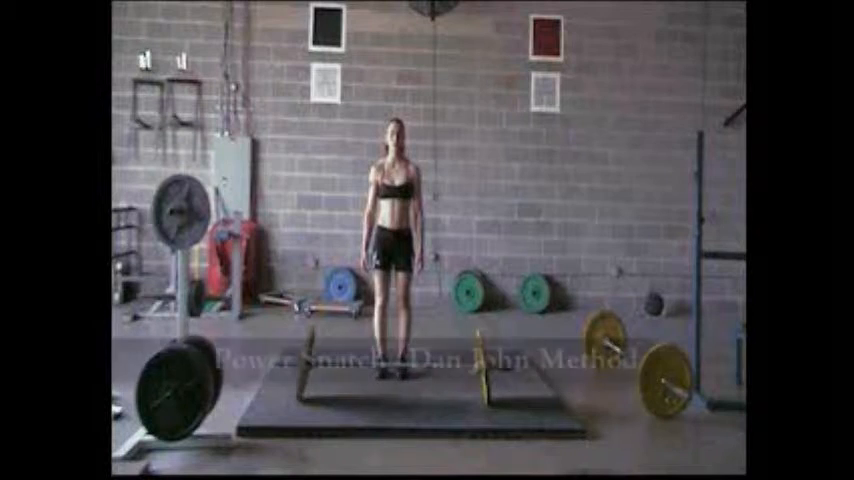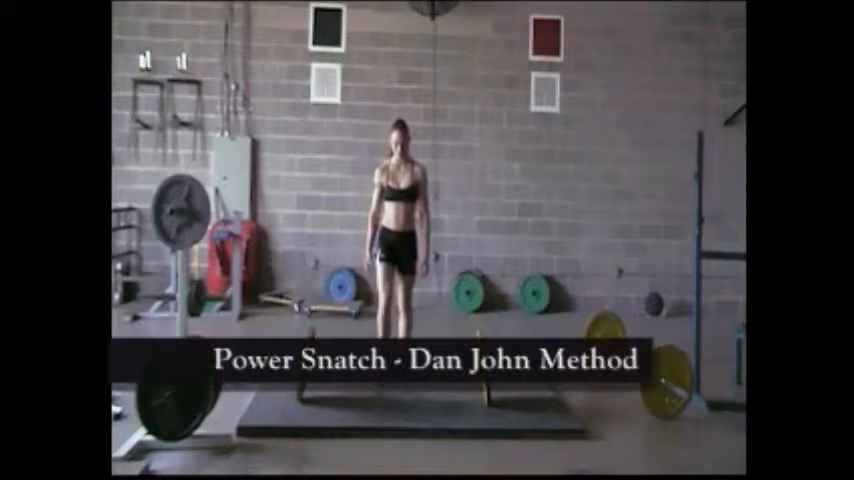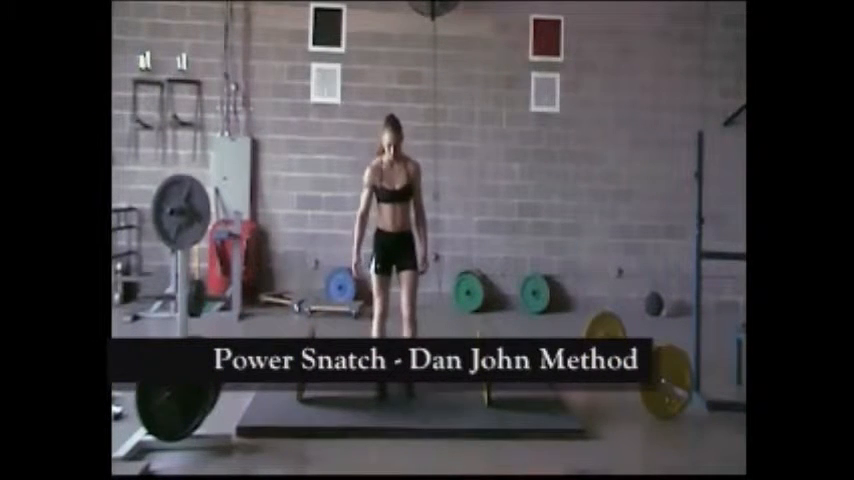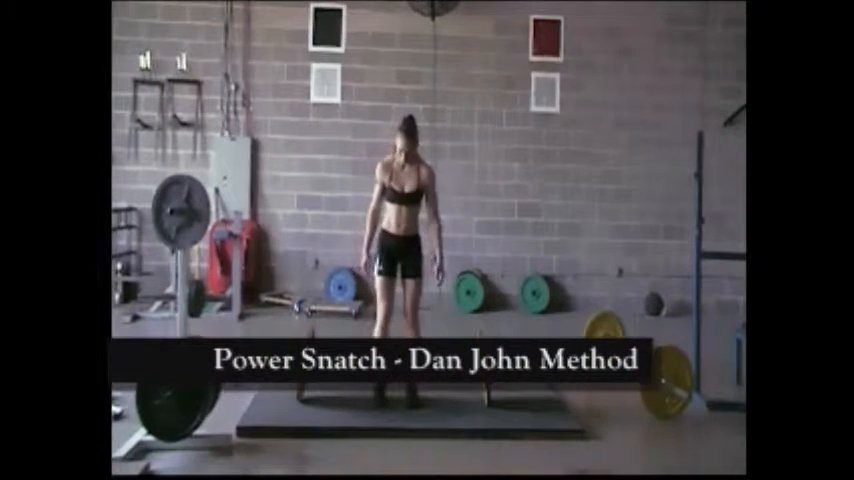
dt=0.7s
person 1, frame 1
left shoulder: (412, 170)
right shoulder: (377, 169)
left elbow: (418, 211)
right elbow: (370, 210)
left wrist: (420, 248)
right wrist: (364, 247)
left hip: (404, 238)
right hip: (382, 237)
left knee: (403, 301)
right knee: (381, 301)
left ankle: (402, 357)
right ankle: (382, 358)
person 1, frame 2
left shoulder: (418, 172)
right shoulder: (381, 171)
left elbow: (423, 214)
right elbow: (374, 212)
left wrist: (424, 252)
right wrist: (368, 249)
left hip: (408, 240)
right hip: (386, 239)
left knee: (405, 304)
right knee: (385, 300)
person 1, frame 3
left shoulder: (412, 167)
right shoulder: (373, 170)
left elbow: (418, 210)
right elbow: (363, 213)
left wrist: (424, 248)
right wrist: (356, 251)
left hip: (406, 241)
right hip: (382, 241)
left knee: (409, 311)
right knee: (380, 310)
person 1, frame 4
left shoulder: (425, 172)
right shoulder: (383, 168)
left elbow: (433, 215)
right elbow: (374, 210)
left wrist: (439, 254)
right wrist: (365, 248)
left hip: (411, 245)
right hip: (386, 243)
left knee: (411, 316)
right knee: (383, 314)
left ankle: (411, 381)
right ankle: (379, 378)
